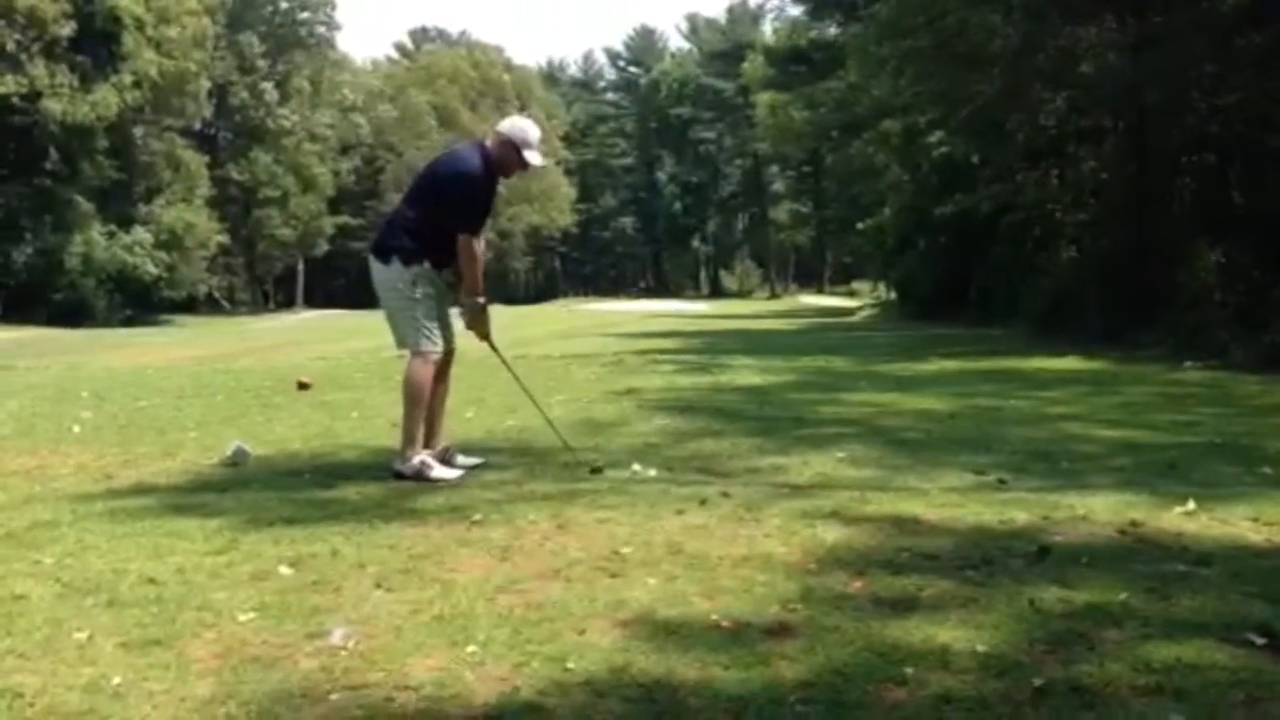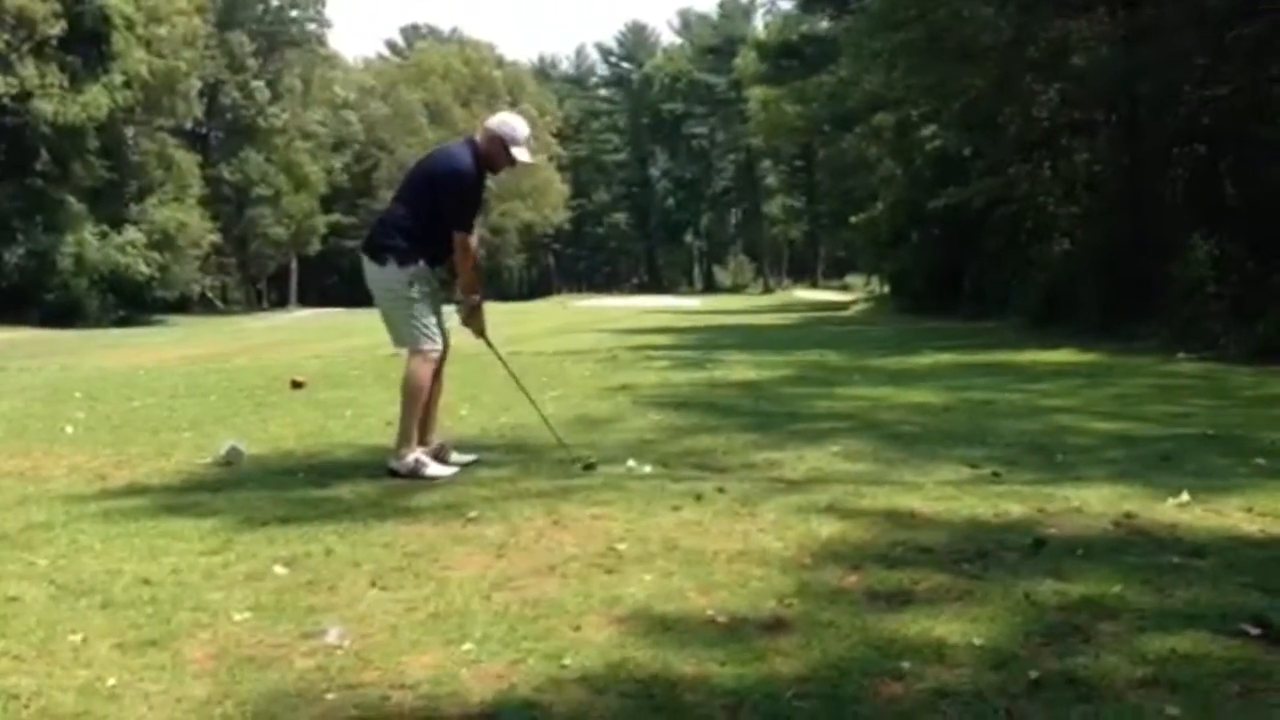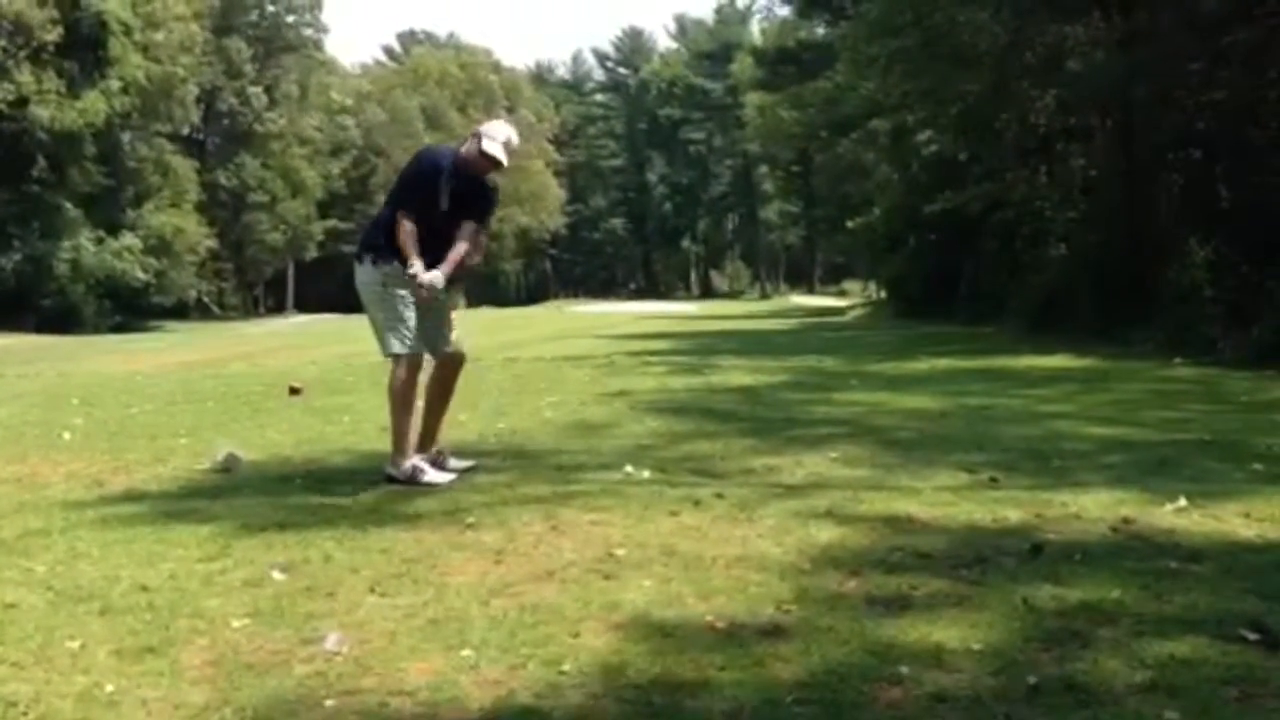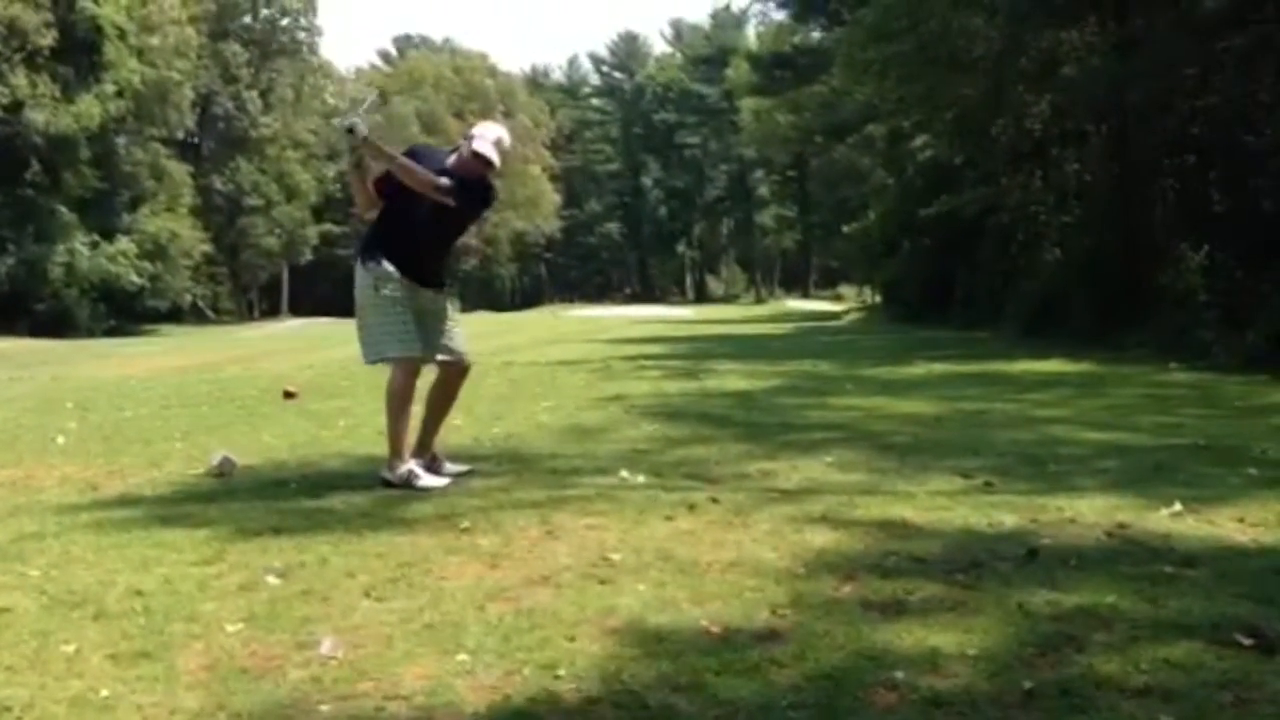
dt=0.4s
person 1, frame 1
left shoulder: (482, 170)
right shoulder: (468, 171)
left elbow: (475, 239)
right elbow: (465, 243)
left wrist: (471, 295)
right wrist: (477, 302)
left hip: (424, 264)
right hip: (402, 262)
left knee: (444, 351)
right knee: (426, 352)
left ankle: (434, 448)
right ankle: (410, 456)
person 1, frame 2
left shoulder: (470, 167)
right shoulder: (459, 168)
left elbow: (467, 236)
right elbow: (462, 241)
left wrist: (467, 293)
right wrist: (473, 299)
left hip: (414, 263)
right hip: (395, 262)
left knee: (438, 349)
right knee: (426, 350)
left ankle: (429, 444)
right ankle: (405, 454)
person 1, frame 3
left shoulder: (484, 193)
right shoulder: (432, 162)
left elbow: (469, 237)
right elbow: (404, 221)
left wrist: (442, 273)
right wrist: (416, 266)
left hip: (429, 275)
right hip: (385, 267)
left knee: (450, 356)
right knee: (409, 357)
left ankle: (427, 449)
right ankle: (402, 460)
person 1, frame 4
left shoulder: (481, 192)
right shoulder: (421, 155)
left elbow: (428, 186)
right elbow: (368, 206)
left wrist: (374, 147)
right wrist: (357, 161)
left hip: (428, 283)
right hip: (381, 270)
left knee: (457, 363)
right knee: (406, 362)
left ankle: (423, 453)
right ankle: (397, 464)
